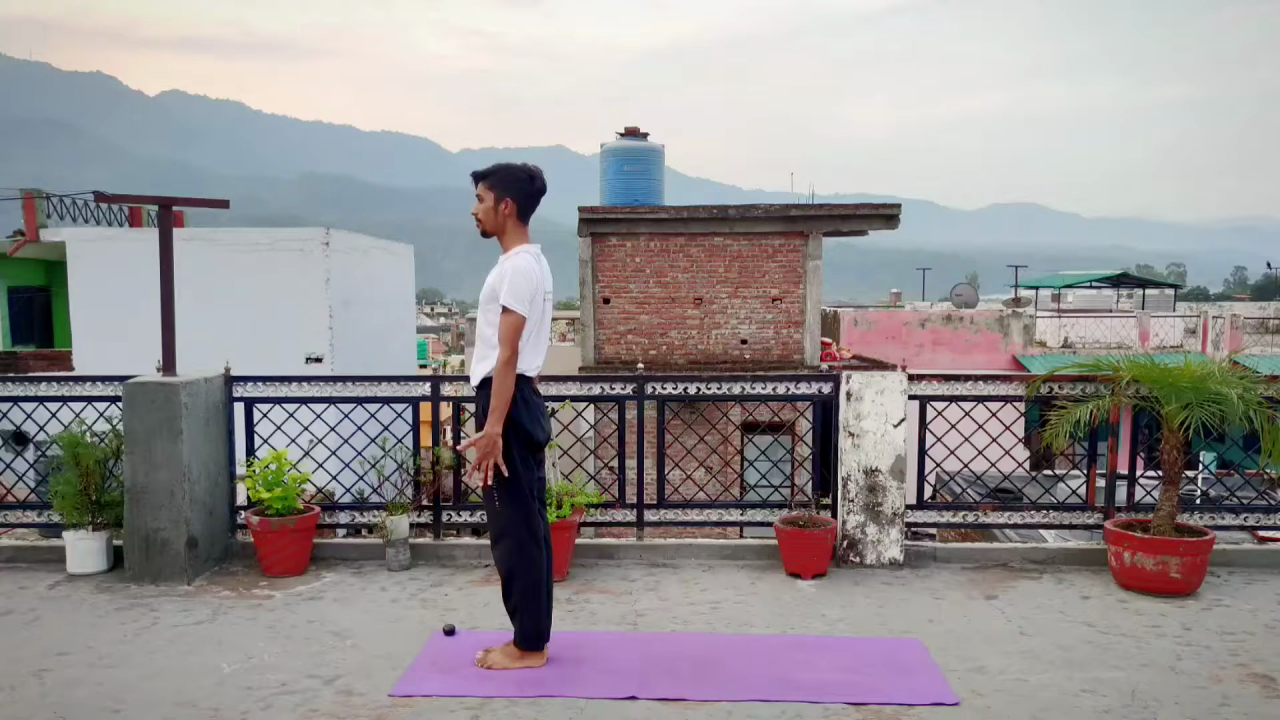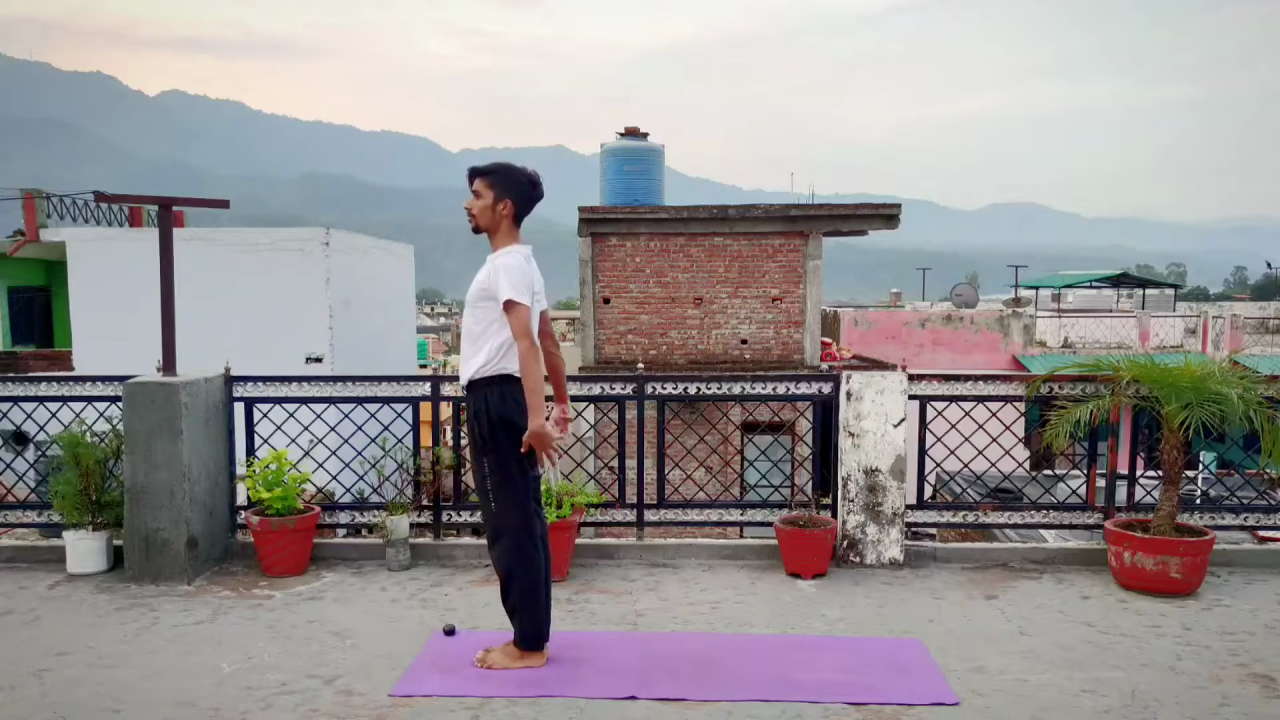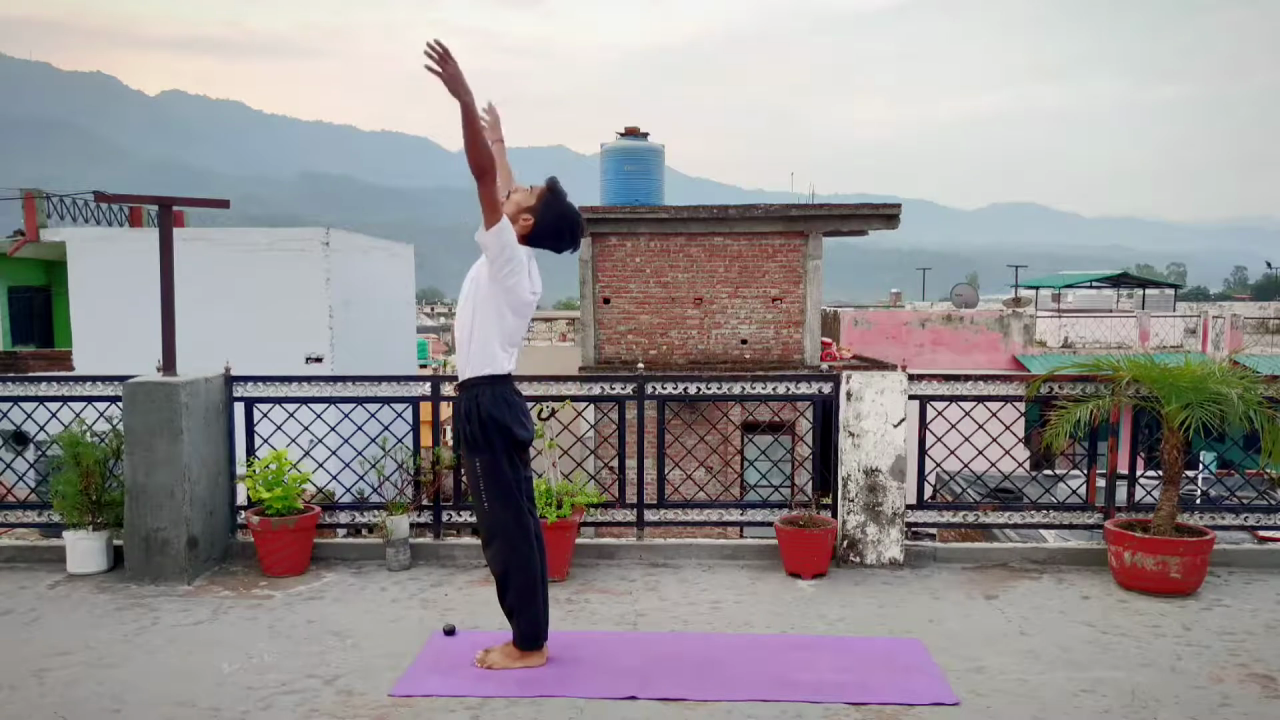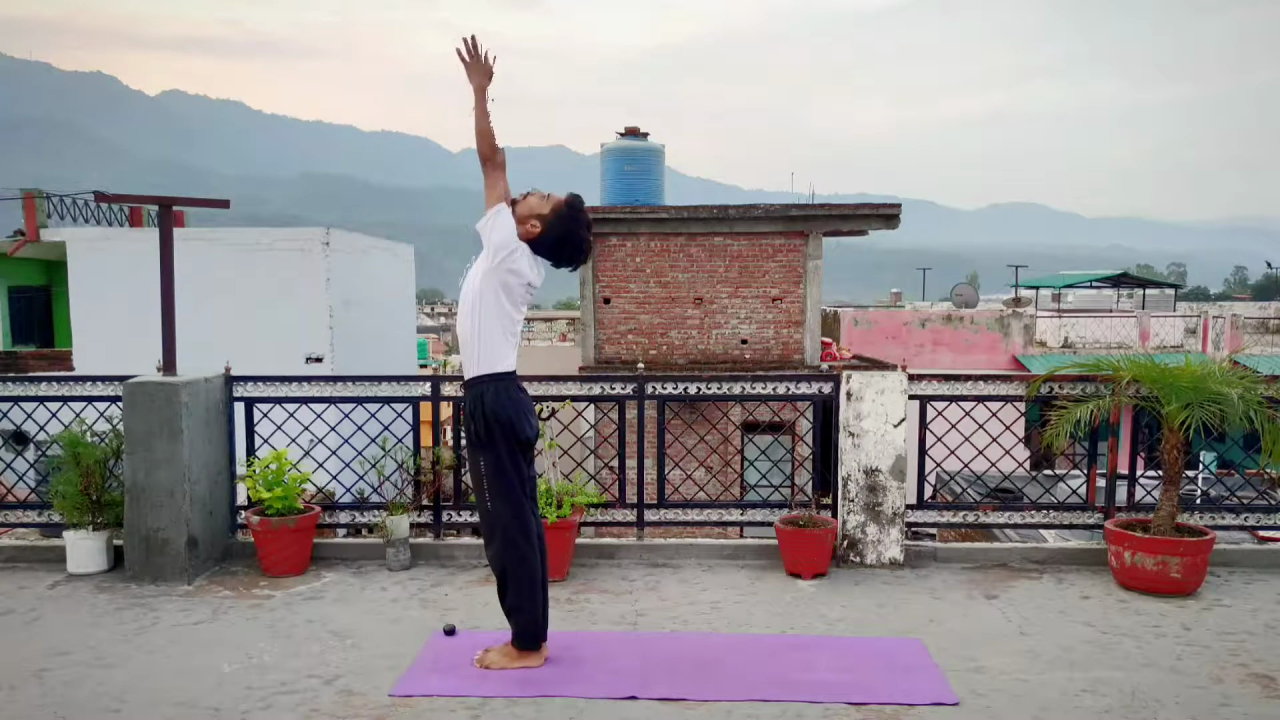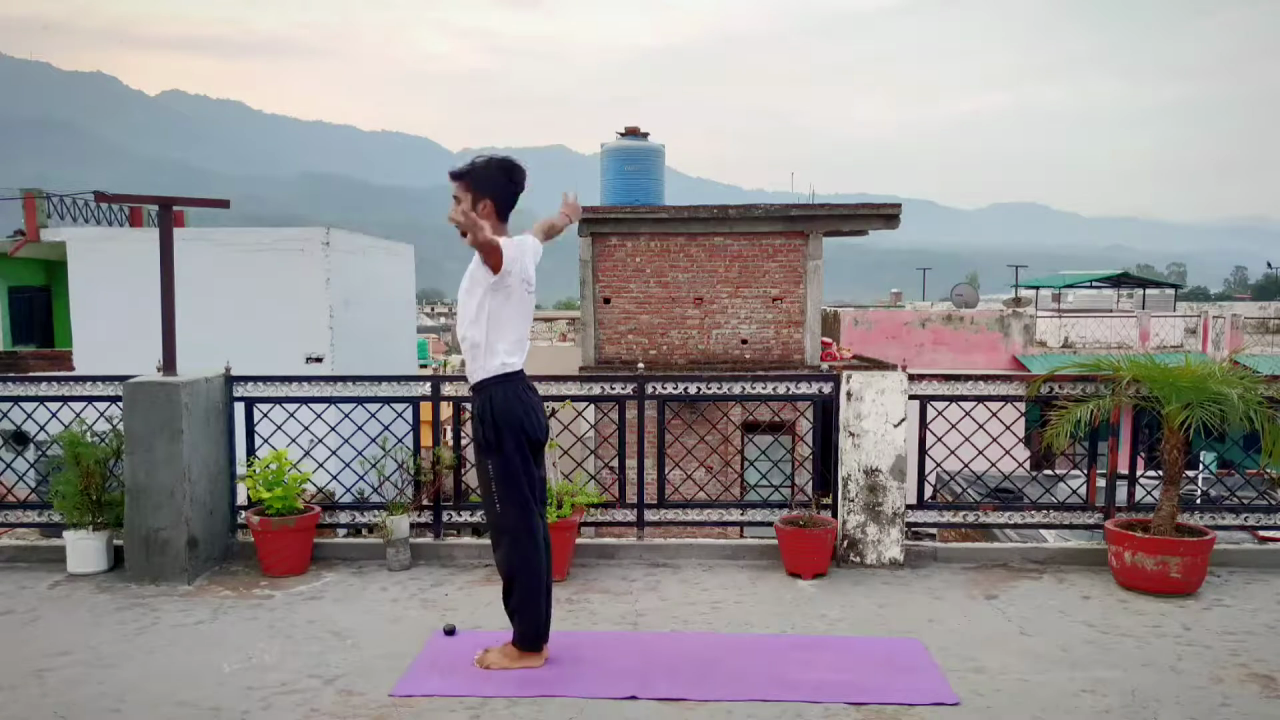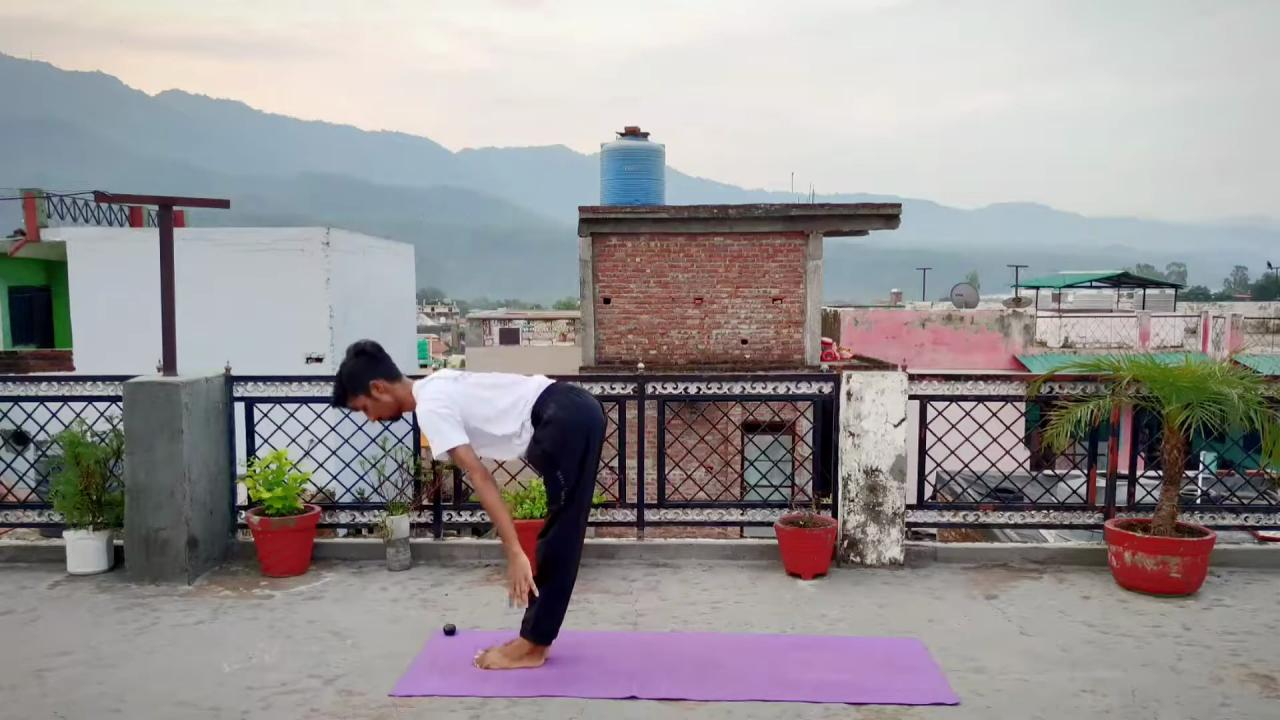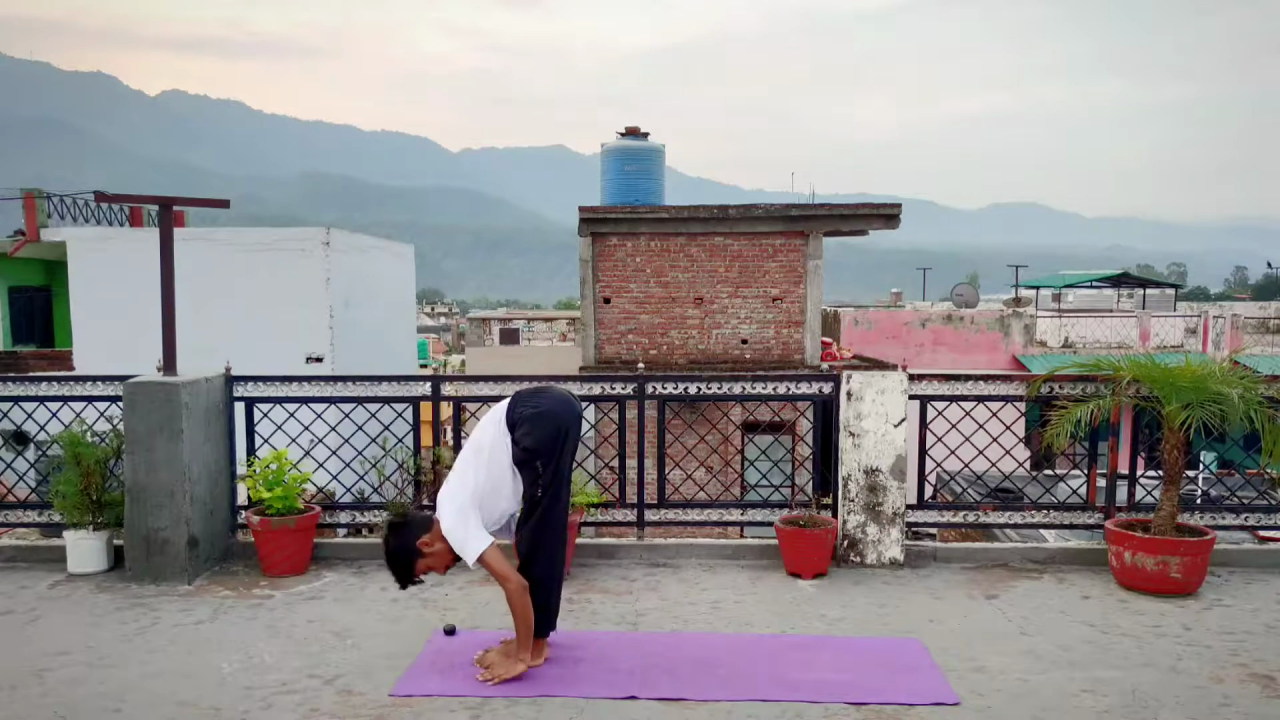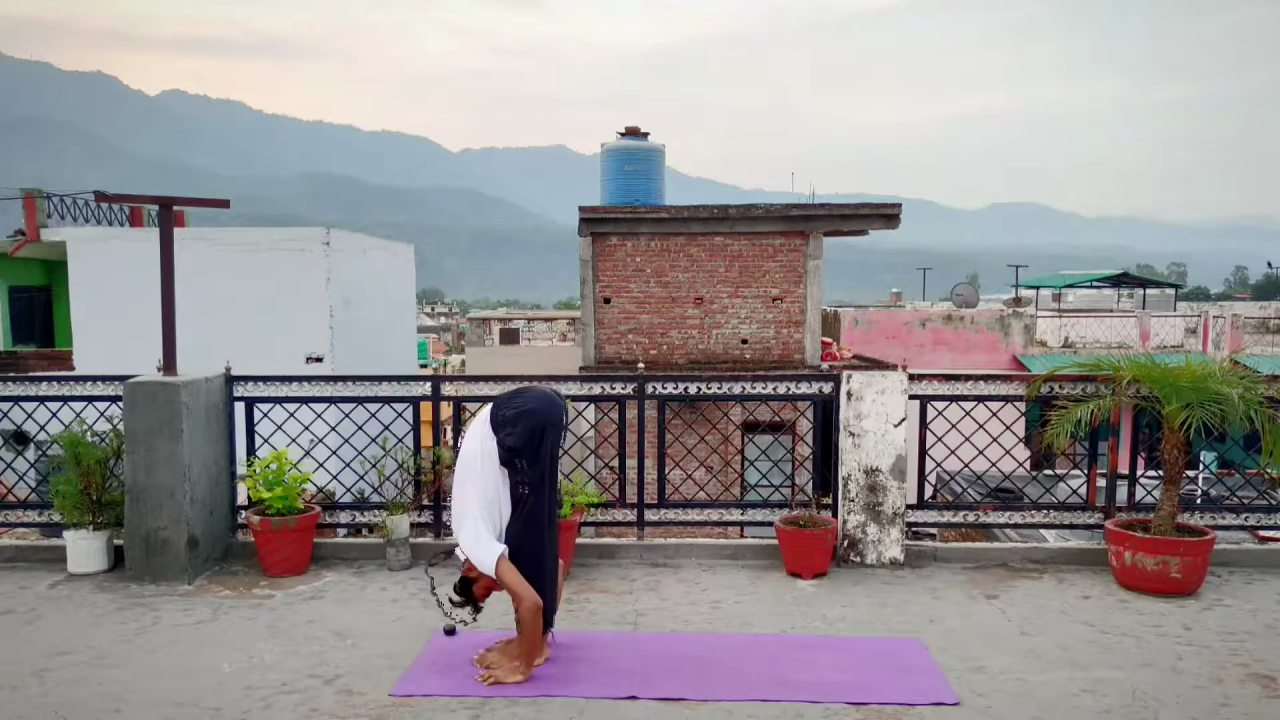
dt=0.5s
person 1, frame 1
left shoulder: (516, 267)
right shoulder: (531, 262)
left elbow: (508, 353)
left wrist: (493, 427)
left hip: (508, 404)
right hip: (521, 401)
left knee: (514, 528)
right knee: (526, 525)
left ankle: (528, 646)
right ankle: (532, 637)
person 1, frame 2
left shoulder: (507, 265)
right shoulder: (519, 264)
left elbow: (528, 343)
right elbow: (548, 339)
left wrist: (537, 413)
right wrist: (562, 395)
left hip: (497, 402)
right hip: (499, 401)
left knee: (511, 525)
right knee: (521, 522)
left ankle: (528, 644)
right ankle: (530, 635)
person 1, frame 3
left shoulder: (507, 255)
right shoulder: (522, 262)
left elbow: (485, 174)
right elbow: (498, 177)
left wrist: (464, 97)
right wrist: (498, 133)
left hip: (484, 403)
right hip: (497, 401)
left knee: (506, 526)
right knee: (515, 522)
left ankle: (527, 646)
right ankle: (529, 633)
person 1, frame 4
left shoulder: (507, 250)
right shoulder: (520, 258)
left elbow: (490, 162)
right elbow: (496, 166)
left wrist: (479, 87)
right wrist: (481, 87)
left hip: (491, 400)
right hip: (500, 397)
left knee: (508, 525)
right knee: (516, 523)
left ankle: (527, 645)
right ankle: (529, 636)
person 1, frame 5
left shoulder: (500, 258)
right shoulder: (523, 247)
left elbow: (495, 247)
right elbow: (548, 227)
left wrist: (481, 233)
right wrist: (568, 212)
left hip: (500, 401)
right hip: (512, 399)
left knee: (515, 526)
right knee: (524, 525)
left ankle: (528, 644)
right ankle: (530, 635)
person 1, frame 6
left shoulder: (431, 408)
right shoulder: (437, 390)
left elbow: (482, 481)
left wrist: (516, 554)
left hip: (567, 422)
right hip: (576, 413)
left knee: (560, 534)
right knee: (560, 531)
left ankle: (533, 644)
right ankle: (536, 635)
person 1, frame 7
left shoulder: (453, 521)
right shoulder: (459, 508)
left elbow: (515, 583)
left wrist: (523, 655)
left hip: (543, 417)
right hip: (551, 410)
left knee: (539, 535)
right knee: (541, 534)
left ankle: (534, 646)
right ankle: (535, 639)
person 1, frame 8
left shoulder: (475, 544)
left elbow: (530, 601)
left hip: (527, 417)
right hip: (540, 409)
left knee: (525, 536)
right knee: (536, 534)
left ankle: (535, 647)
right ankle: (535, 641)
